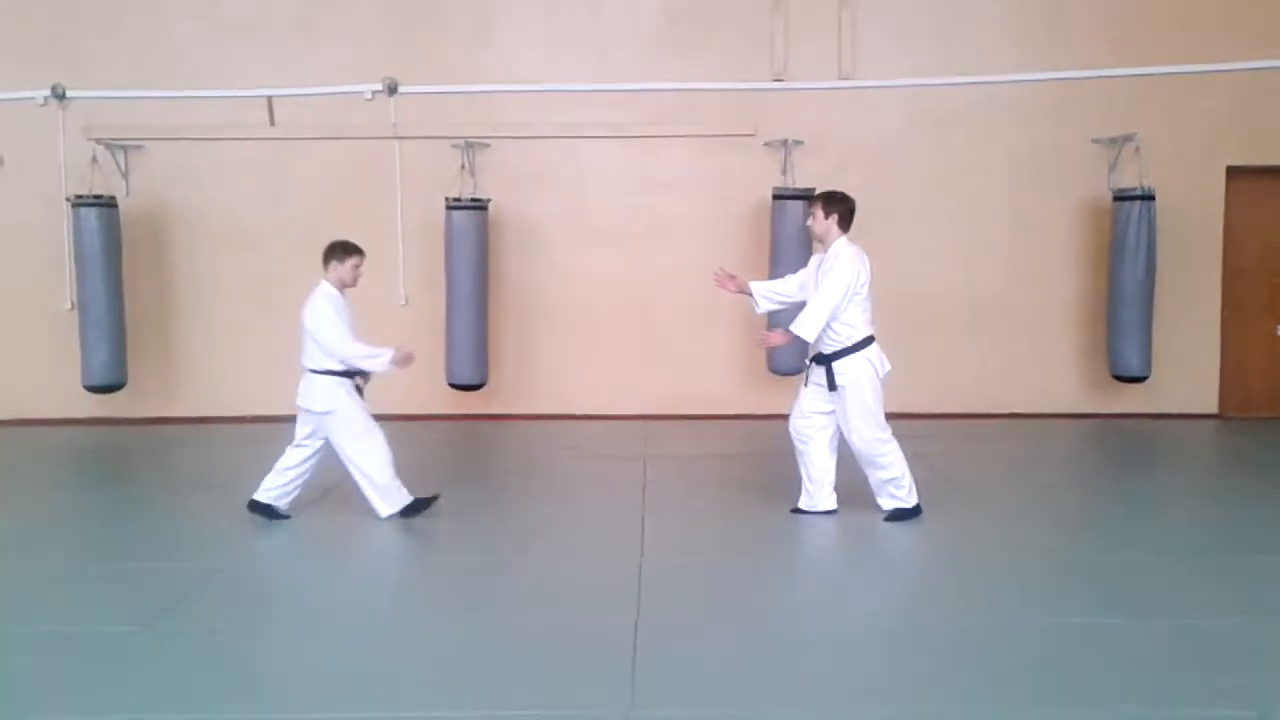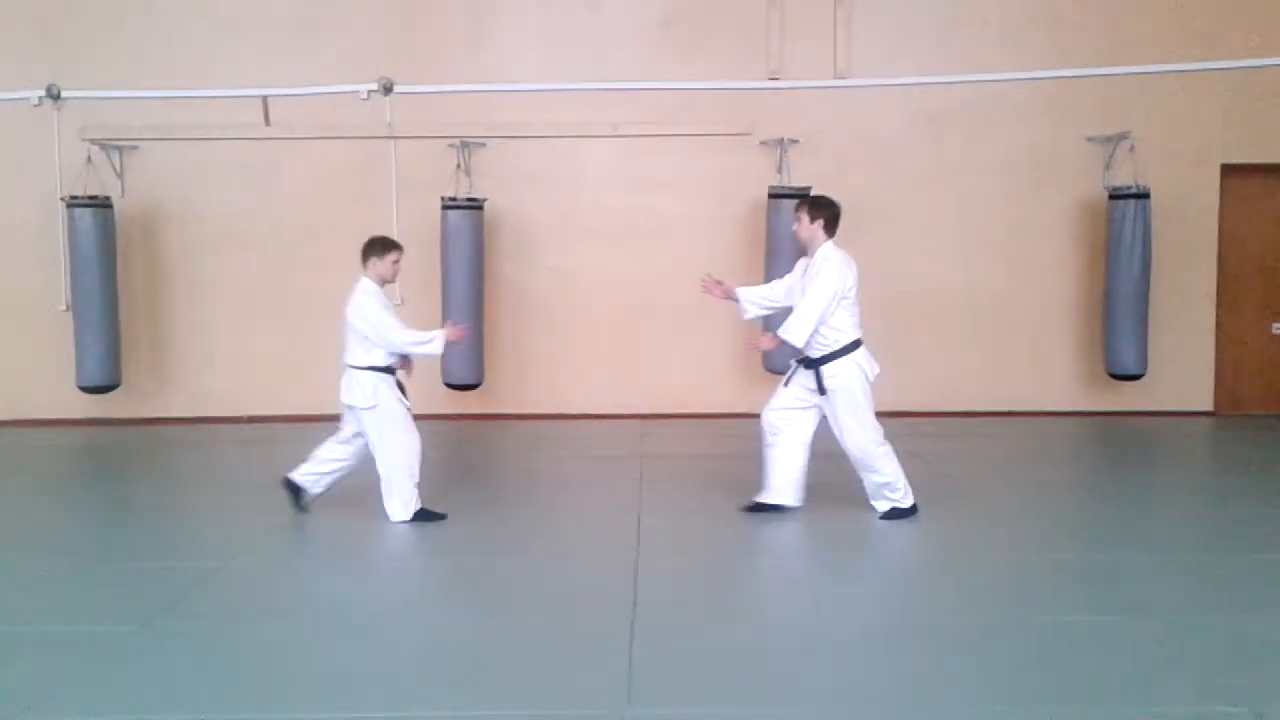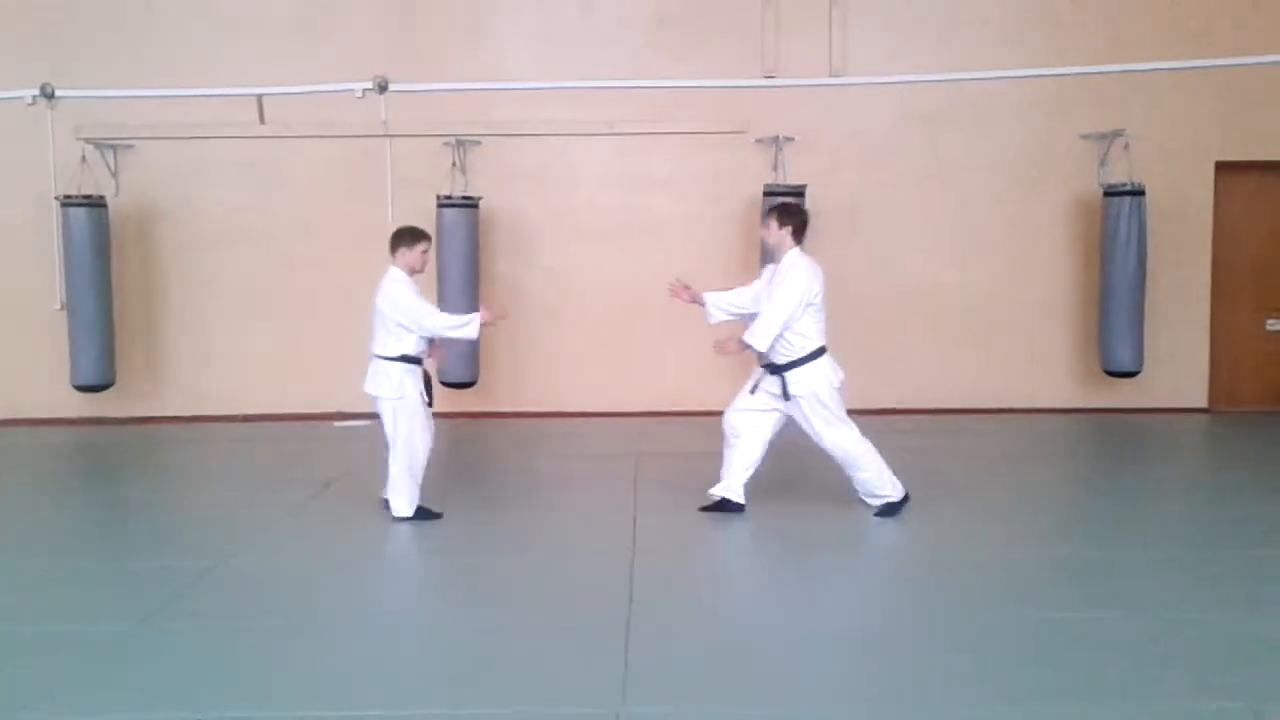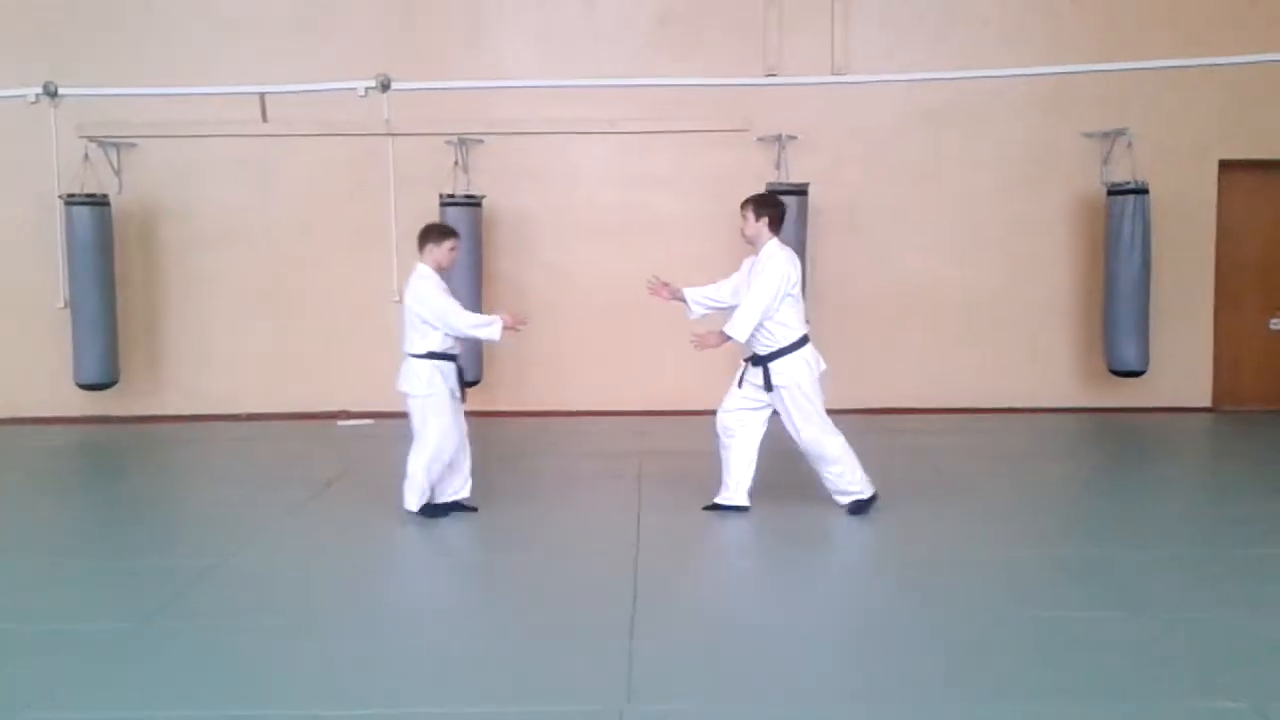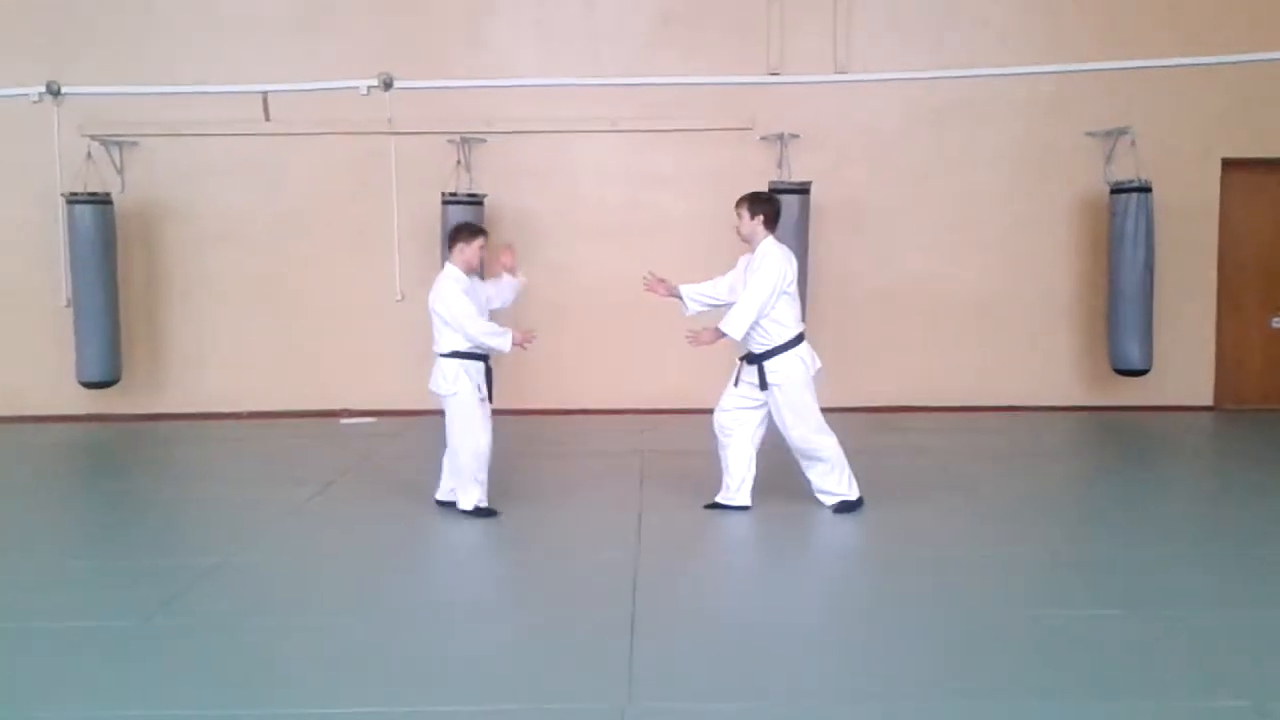
dt=0.2s
person 1, frame 1
left shoulder: (850, 258)
right shoulder: (822, 261)
left elbow: (825, 304)
right elbow: (792, 287)
left wrist: (789, 334)
right wrist: (744, 288)
left hip: (853, 363)
right hip: (828, 363)
left knee: (869, 437)
right knee: (807, 426)
left ankle: (904, 501)
right ankle: (818, 500)
person 1, frame 2
left shoulder: (836, 263)
right shoulder: (807, 265)
left elbow: (812, 309)
right elbow: (779, 293)
left wrist: (778, 339)
right wrist: (730, 293)
left hip: (841, 367)
right hip: (812, 366)
left knee: (861, 440)
right knee: (779, 419)
left ankle: (899, 501)
right ankle: (779, 495)
person 1, frame 3
left shoulder: (802, 270)
right shoulder: (774, 272)
left elbow: (778, 314)
right elbow: (745, 299)
left wrist: (743, 344)
right wrist: (698, 298)
left hip: (808, 373)
right hip: (777, 373)
left knee: (839, 439)
right knee: (739, 421)
left ankle: (890, 494)
right ankle: (730, 495)
person 1, frame 4
left shoulder: (781, 260)
right shoulder: (754, 263)
left elbow: (757, 305)
right elbow: (725, 292)
left wrist: (722, 337)
right wrist: (678, 294)
left hip: (789, 364)
right hip: (762, 365)
left knee: (813, 433)
right knee: (732, 421)
left ankle: (858, 492)
right ankle: (733, 497)
person 1, frame 5
left shoulder: (776, 258)
right shoulder: (750, 261)
left elbow: (752, 303)
right elbow: (722, 289)
left wrist: (717, 333)
right wrist: (673, 291)
left hip: (784, 362)
right hip: (757, 363)
left knee: (805, 433)
right knee: (730, 420)
left ankle: (845, 494)
right ankle: (734, 496)
person 2, frame 1
left shoulder: (332, 300)
right shoulder: (322, 304)
right elbow: (345, 348)
left wrist: (359, 372)
right wrist: (389, 357)
left hip: (325, 388)
right hip: (330, 390)
left knee: (305, 448)
right knee: (368, 444)
left ankle: (266, 499)
right ankle: (396, 503)
person 2, frame 2
left shoulder: (370, 295)
right shoulder: (367, 300)
right elbow: (397, 336)
left wrist: (399, 359)
right wrist: (441, 336)
left hip: (366, 383)
right hip: (372, 385)
left knee: (349, 442)
right knee: (402, 444)
left ankle: (301, 481)
right ankle: (405, 509)
person 2, frame 3
left shoulder: (397, 285)
right shoulder: (397, 289)
right elbow: (433, 321)
left wrist: (426, 345)
right wrist: (476, 320)
left hip: (399, 374)
right hip: (398, 376)
left knee: (419, 437)
right knee: (411, 442)
left ankle: (400, 498)
right ankle: (404, 507)
person 2, frame 4
left shoulder: (429, 282)
right shoulder: (423, 286)
left elbow: (449, 321)
right elbow: (457, 320)
left wrist: (489, 324)
right wrist: (499, 323)
left hip: (437, 371)
right hip: (428, 373)
left knee: (455, 436)
right knee: (436, 440)
left ankle: (450, 496)
right ankle: (416, 500)
person 2, frame 5
left shoulder: (469, 281)
right shoulder: (448, 285)
left elbow: (496, 298)
right elbow: (473, 325)
left wrist: (509, 274)
right wrist: (509, 337)
left hip: (470, 369)
right hip: (458, 371)
left knee: (465, 436)
right knee: (474, 437)
left ankle: (450, 494)
right ankle: (470, 500)
